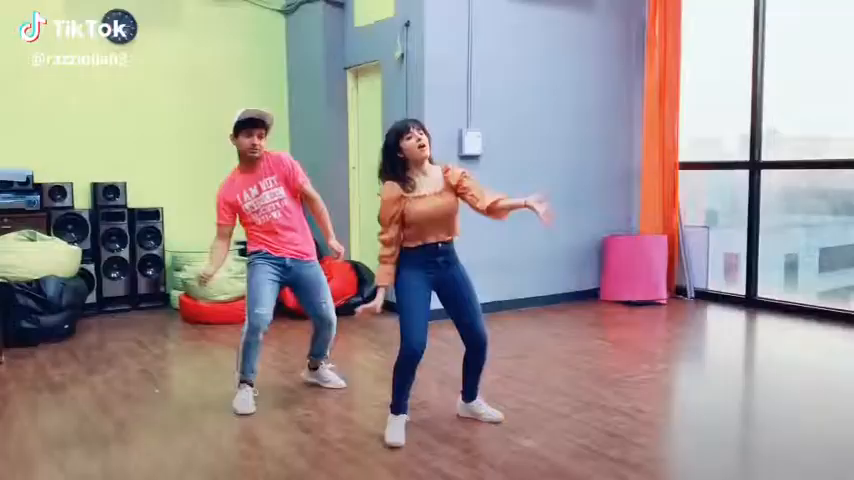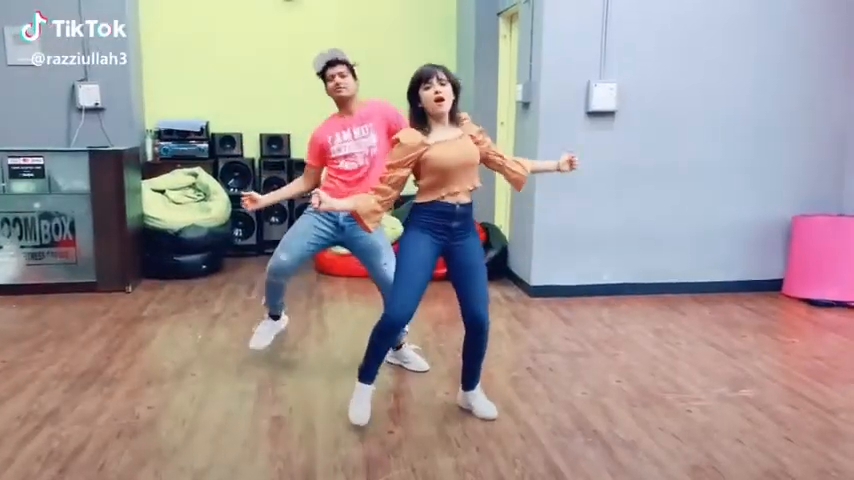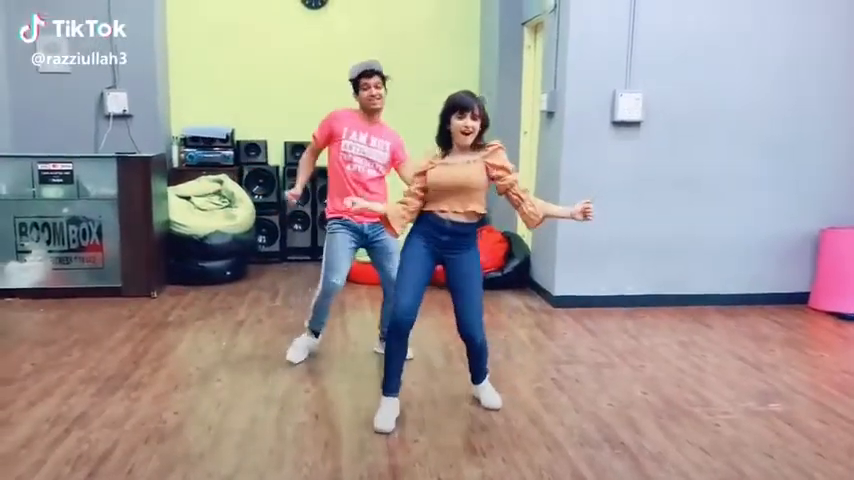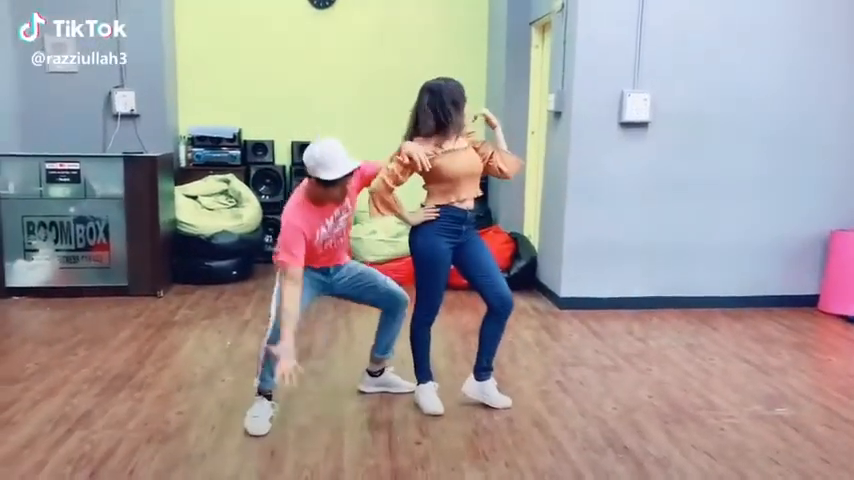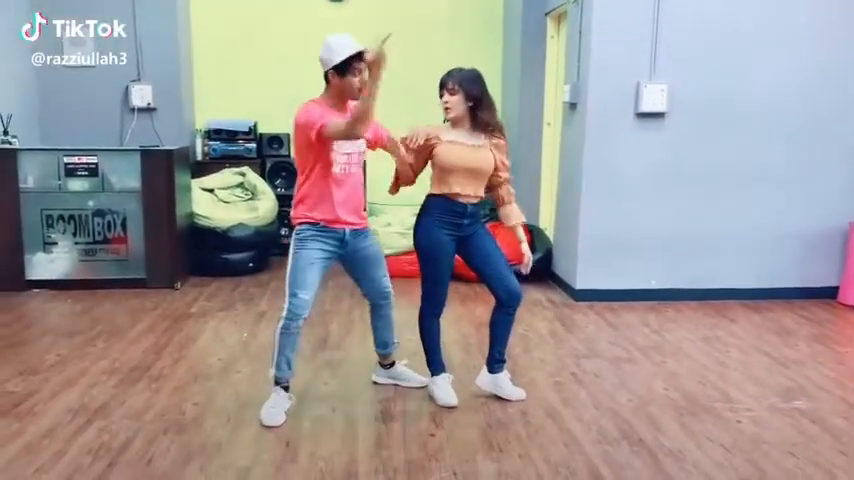
dt=1s
person 1, frame 1
left shoulder: (451, 176)
right shoulder: (394, 189)
left elbow: (483, 201)
right elbow: (389, 244)
left wrist: (525, 203)
right wrist: (381, 293)
left hip: (448, 262)
right hip: (413, 267)
left knee: (477, 337)
right knee: (413, 345)
left ankle: (469, 401)
right ankle: (397, 415)
person 1, frame 2
left shoulder: (467, 129)
right shoulder: (411, 139)
left elbow: (502, 162)
right elbow: (385, 190)
left wrist: (555, 165)
right wrist: (335, 203)
left hip: (464, 228)
right hip: (424, 227)
left knee: (478, 319)
right knee: (396, 314)
left ankle: (470, 391)
right ankle: (364, 385)
person 1, frame 3
left shoulder: (491, 155)
right shoulder: (433, 161)
left elbow: (520, 198)
right elbow: (411, 204)
left wrist: (569, 212)
right wrist: (366, 203)
left hip: (464, 243)
right hip: (424, 237)
left knee: (471, 330)
right knee: (401, 316)
left ankle: (481, 382)
right ankle: (390, 398)
person 1, frame 4
left shoulder: (468, 142)
right shoulder: (422, 147)
left elbow: (506, 168)
right elbow: (381, 187)
left wrist: (496, 128)
right wrist: (408, 218)
left hip: (468, 228)
right hip: (435, 229)
left knee: (502, 301)
right knee: (427, 311)
left ankle: (481, 380)
right ankle: (425, 385)
person 1, frame 5
left shoulder: (493, 141)
right shoulder: (431, 136)
left elbow: (503, 191)
right elbow: (407, 173)
left wrist: (522, 239)
right wrist: (403, 150)
left hip: (473, 222)
right hip: (437, 219)
left knee: (510, 293)
right knee: (434, 303)
left ankle: (494, 373)
right ankle: (438, 376)
person 2, frame 1
left shoulder: (282, 163)
right shoulder: (229, 189)
left elbow: (312, 199)
right elbow: (223, 238)
left wrist: (330, 237)
right wrist: (211, 268)
left hip: (303, 257)
right hip: (265, 259)
left knee: (326, 318)
right knee: (258, 320)
left ankle: (315, 367)
right ankle: (246, 385)
person 2, frame 2
left shoulder: (383, 112)
right shoulder: (323, 133)
right elbow: (308, 181)
right wrist: (266, 199)
right hip: (324, 214)
left knee: (393, 283)
right knee: (279, 266)
left ankle: (398, 346)
right ankle: (274, 317)
person 2, frame 3
left shoulder: (391, 138)
right shoulder: (337, 120)
left elbow: (411, 178)
right elbow: (311, 154)
right wrist: (298, 187)
left hip: (380, 223)
right hip: (343, 222)
left knee: (396, 284)
right knee: (331, 284)
left ankle: (386, 339)
right ankle: (312, 334)
person 2, frame 4
left shoulder: (350, 176)
right shoulder: (296, 217)
right elbow: (292, 282)
left wrist: (408, 154)
right wrist: (287, 349)
left hip: (340, 266)
right hip: (305, 271)
left knee: (398, 300)
right knee: (282, 325)
left ankle: (375, 372)
right ankle: (263, 397)
person 2, frame 5
left shoulder: (359, 114)
right shoulder: (310, 115)
left elbow: (390, 144)
right elbow: (350, 132)
left wrist: (411, 159)
right wrist: (378, 78)
left hip: (356, 229)
right hip: (315, 231)
left knee: (382, 296)
right knee: (296, 311)
left ankle: (386, 366)
right ankle: (281, 389)
